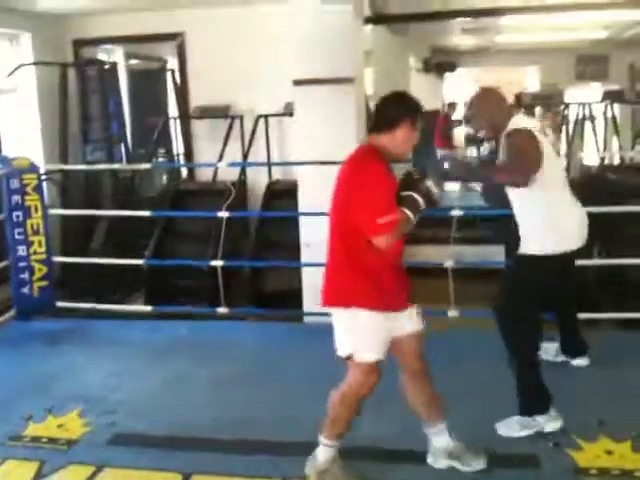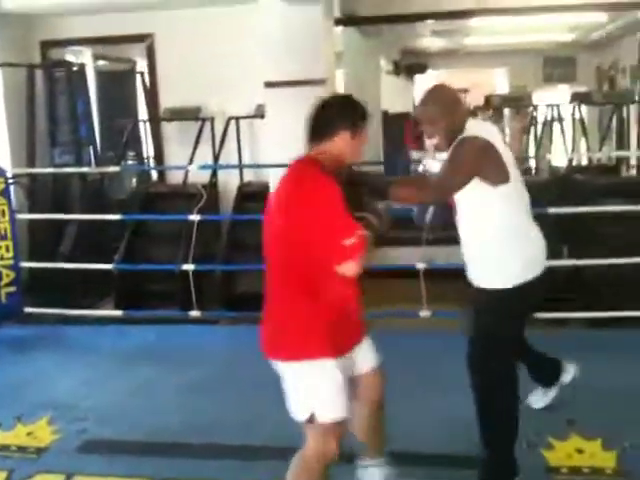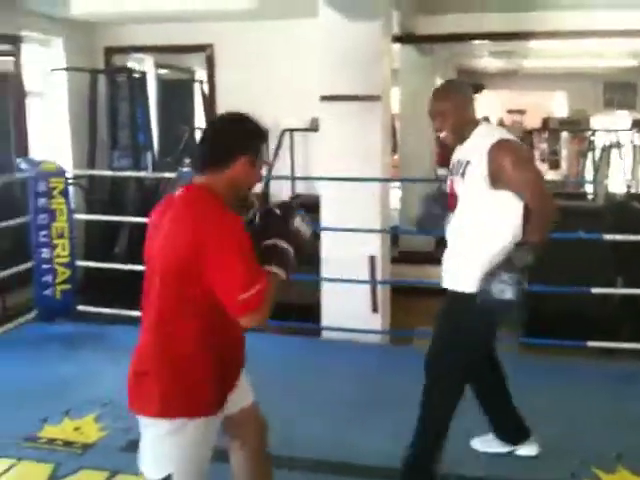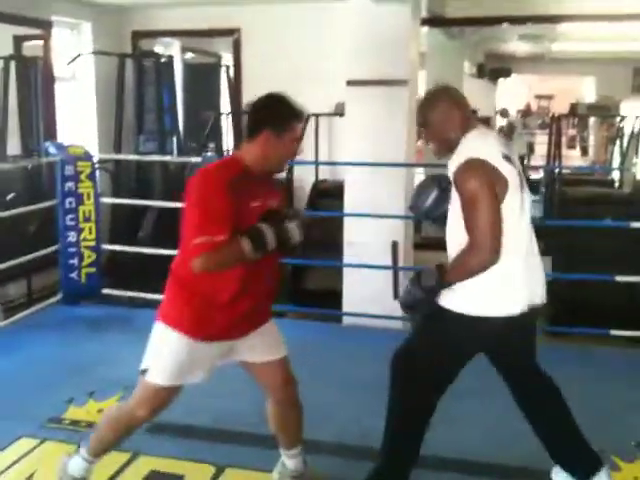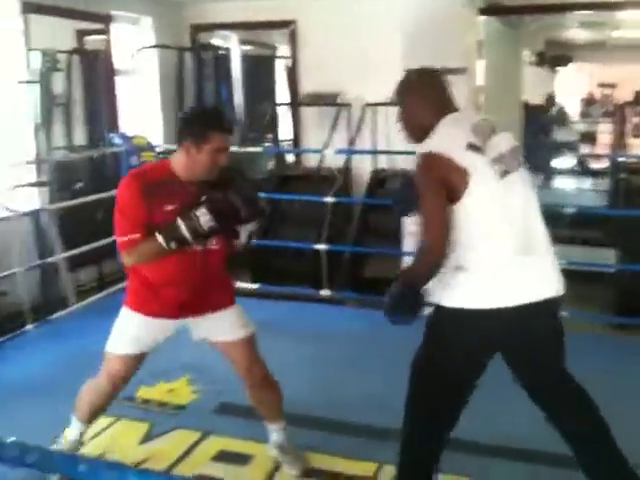
dt=0.7s
person 1, frame 1
left shoulder: (518, 134)
right shoulder: (522, 129)
left elbow: (520, 177)
left wrist: (468, 170)
left hip: (549, 241)
right hip: (566, 230)
left knee: (512, 314)
right knee: (557, 292)
left ankle: (537, 411)
right ankle: (573, 349)
person 1, frame 2
left shoulder: (475, 146)
right shoulder: (471, 141)
left elbow: (431, 192)
left wrist: (362, 181)
left hip: (509, 270)
right hip: (497, 265)
left knee: (487, 366)
right knee: (493, 339)
right ankle: (553, 371)
person 1, frame 3
left shoulder: (499, 150)
right shoulder: (463, 151)
left elbow: (540, 208)
left hip: (480, 282)
right hip: (464, 278)
left knee: (444, 370)
right knee: (478, 358)
right ankle: (511, 434)
person 1, frame 4
left shoulder: (472, 166)
right shoulder: (491, 148)
left elbow: (486, 251)
left wrist: (432, 280)
right wrist: (444, 207)
left hip: (479, 303)
right hip: (521, 294)
left knee: (413, 371)
right knee: (525, 374)
person 1, frame 5
left shoulder: (435, 158)
right shoulder: (494, 133)
left elbow: (433, 251)
left wrist: (405, 288)
left hip: (478, 296)
right hip: (538, 288)
left knee: (430, 398)
right knee: (556, 388)
person 2, frame 1
left shoulder: (376, 165)
right shoulder: (364, 169)
right elbow: (384, 236)
left wrist: (408, 193)
right wrist: (415, 200)
left hip: (387, 287)
right hip: (358, 293)
left knee: (414, 361)
right knee: (362, 379)
left ankle: (442, 445)
person 2, frame 2
left shoulder: (308, 178)
right shoulder: (316, 185)
right elbow: (350, 263)
left wrist: (355, 223)
right wrist: (369, 223)
left hip: (334, 325)
right hip: (304, 337)
left knee: (372, 389)
right knee: (324, 444)
person 2, frame 3
left shoulder: (174, 205)
right shoulder: (218, 221)
right elbow: (253, 311)
left wrist: (254, 244)
right wrist: (278, 251)
right hip: (178, 387)
left knee: (252, 433)
person 2, frame 4
left shoulder: (268, 183)
right shoulder: (212, 183)
left elbow: (283, 233)
right elbow: (203, 260)
left wrist: (285, 231)
right wrist: (264, 237)
left hip: (250, 317)
right hip: (192, 319)
left knee: (284, 389)
right knee: (144, 407)
person 2, frame 5
left shoulder: (222, 186)
right shoulder: (140, 184)
left elbow: (237, 245)
right elbow: (131, 255)
left wrist: (247, 220)
right wrist: (186, 227)
left hip: (211, 299)
right hip: (150, 302)
left knee: (255, 371)
right knee: (113, 377)
left ankle: (279, 440)
right ankle: (72, 436)
